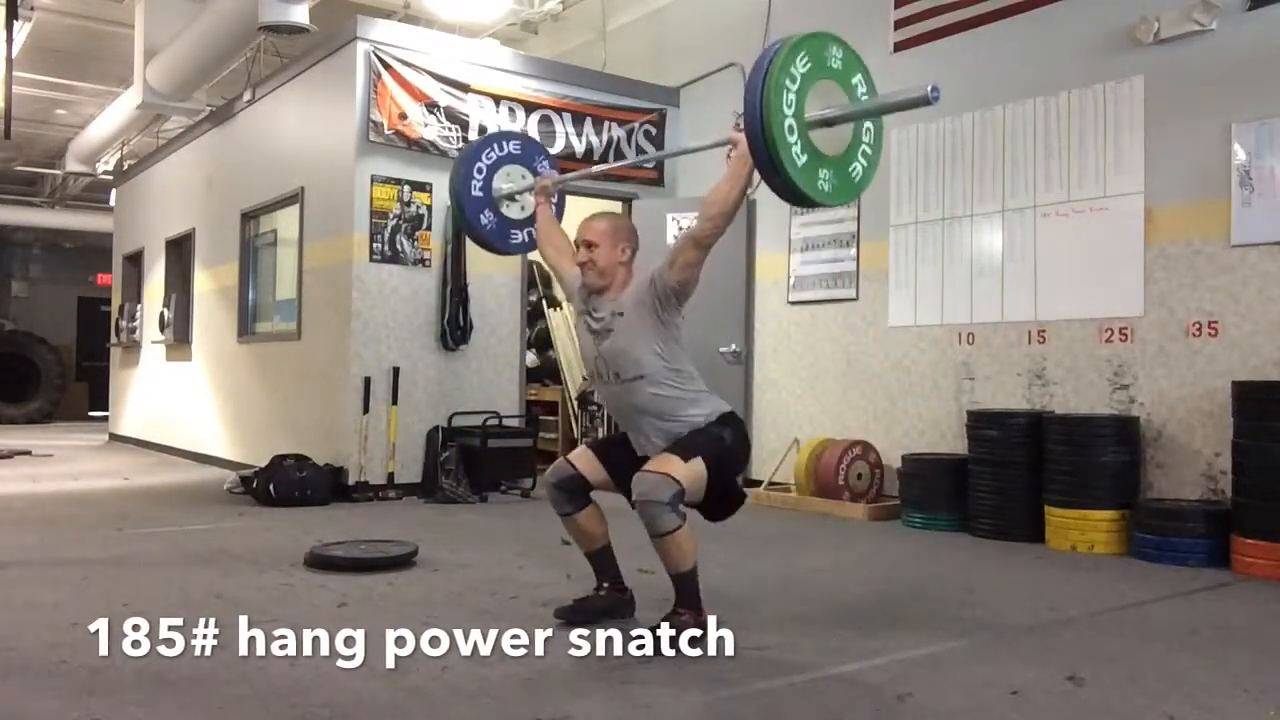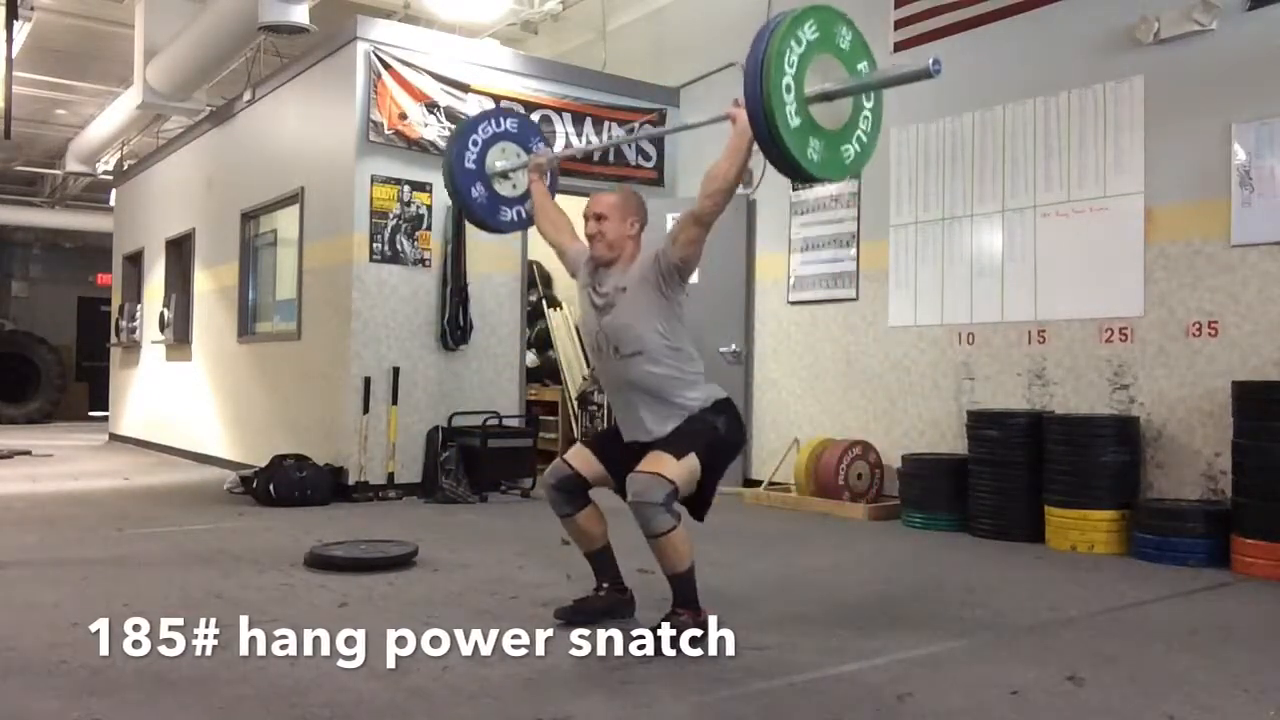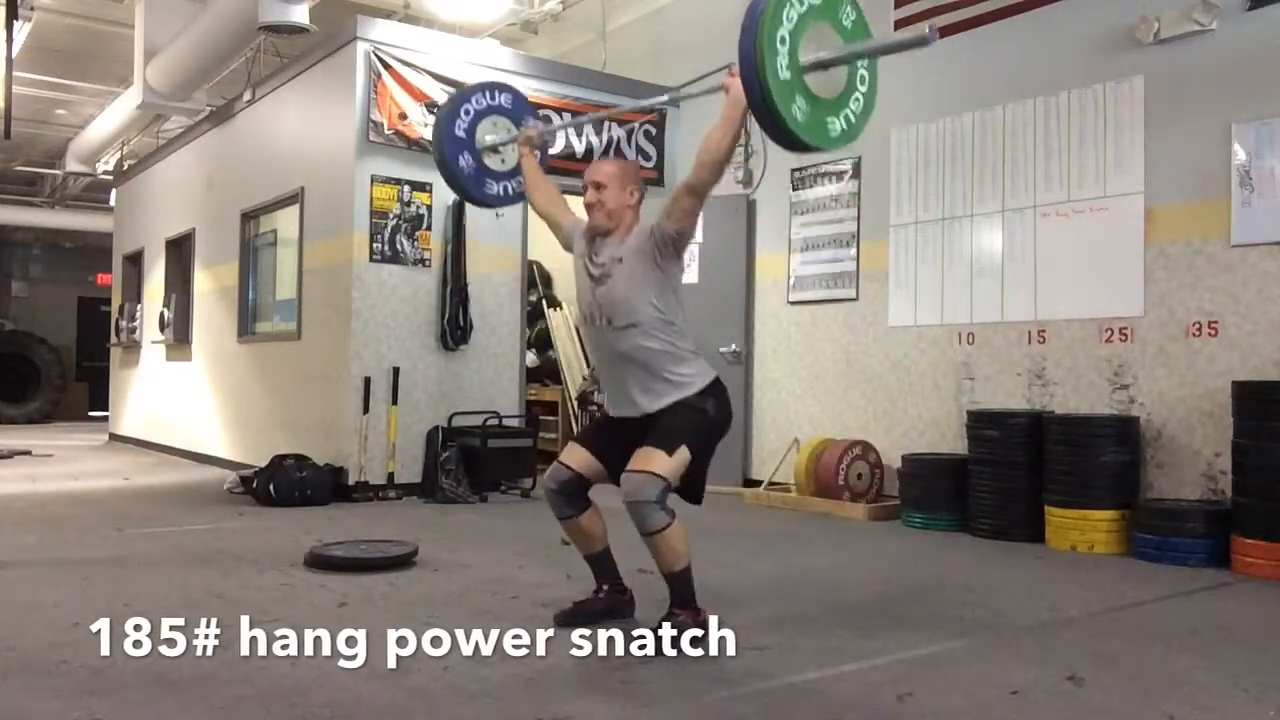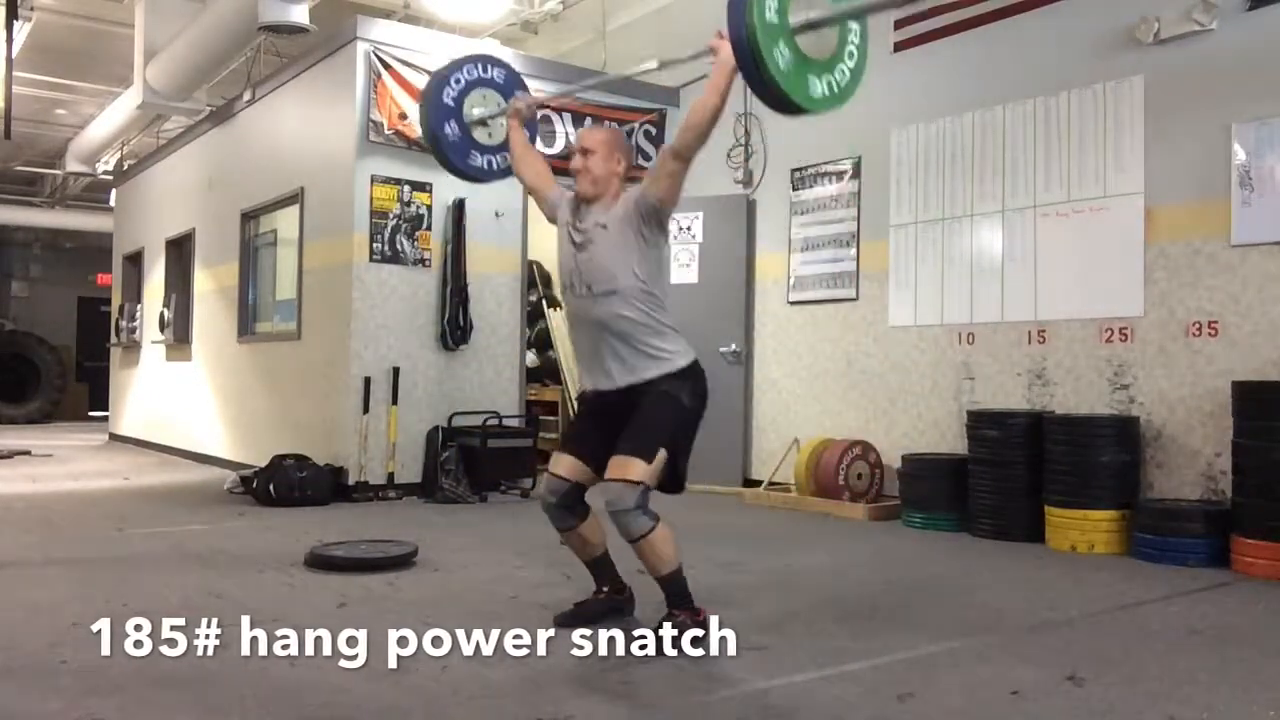
dt=0.2s
person 1, frame 1
left shoulder: (654, 296)
right shoulder: (583, 293)
left elbow: (704, 231)
right elbow: (553, 248)
left wrist: (745, 159)
right wrist: (541, 201)
left hip: (709, 433)
right hip: (643, 438)
left knee: (654, 489)
right knee: (562, 479)
left ankle: (690, 612)
right ankle: (613, 589)
person 1, frame 2
left shoulder: (658, 272)
right shoulder: (587, 270)
left elbow: (707, 206)
right elbow: (553, 227)
left wrist: (745, 133)
right wrist: (536, 178)
left hip: (702, 418)
right hip: (636, 427)
left knee: (647, 489)
right knee: (561, 479)
left ankle: (690, 613)
right ankle: (612, 590)
person 1, frame 3
left shoulder: (654, 243)
right shoulder: (584, 243)
left elbow: (700, 179)
right elbow: (545, 201)
left wrist: (738, 101)
right wrist: (527, 153)
left hip: (689, 400)
right hip: (626, 408)
left knee: (642, 488)
right knee: (561, 482)
left ankle: (688, 613)
right ankle: (613, 591)
person 1, frame 4
left shoulder: (639, 210)
right shoulder: (568, 212)
left elbow: (684, 145)
right elbow: (531, 172)
left wrist: (727, 65)
right wrist: (515, 125)
left hip: (665, 381)
right hip: (604, 389)
left knee: (623, 496)
right knee: (557, 492)
left ankle: (687, 614)
right ankle: (612, 591)
